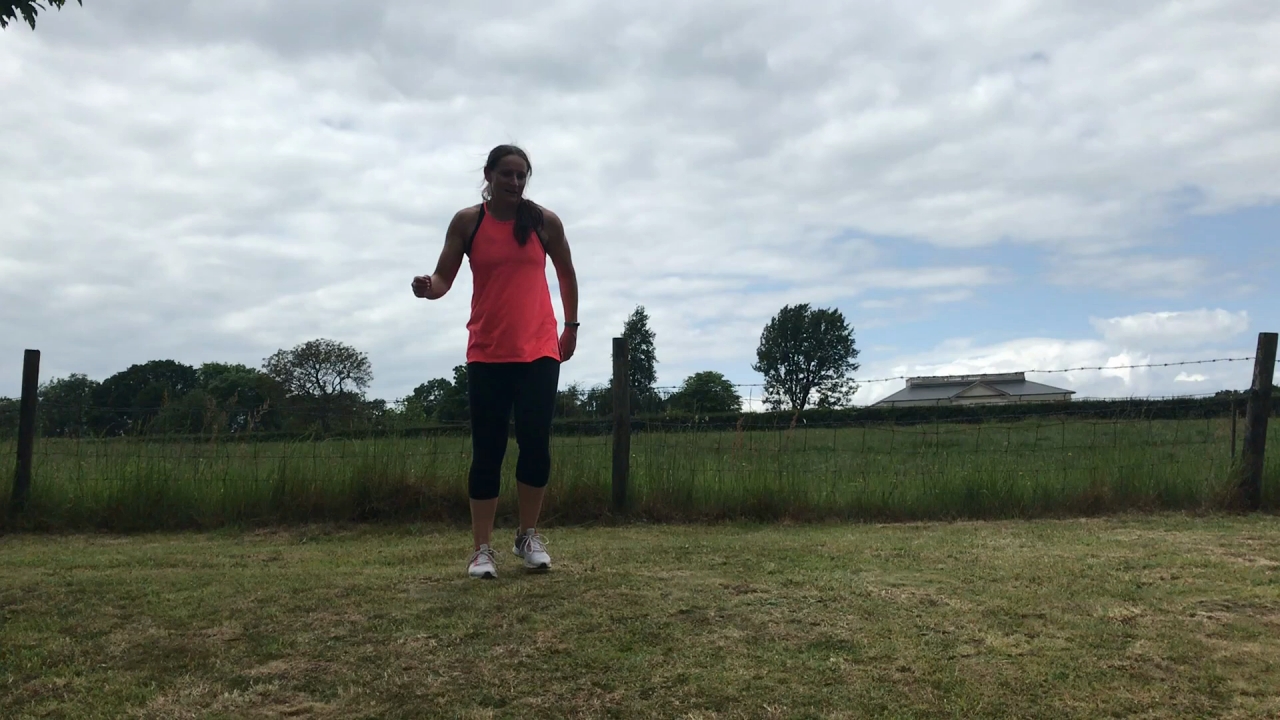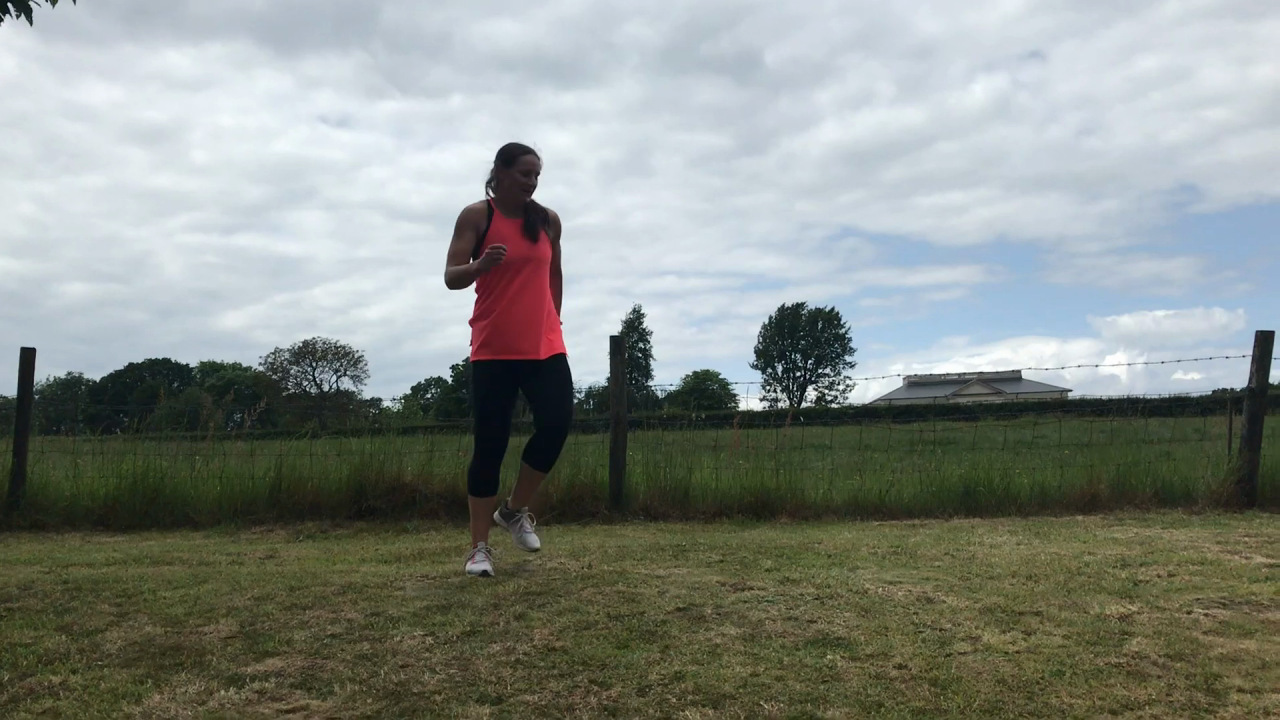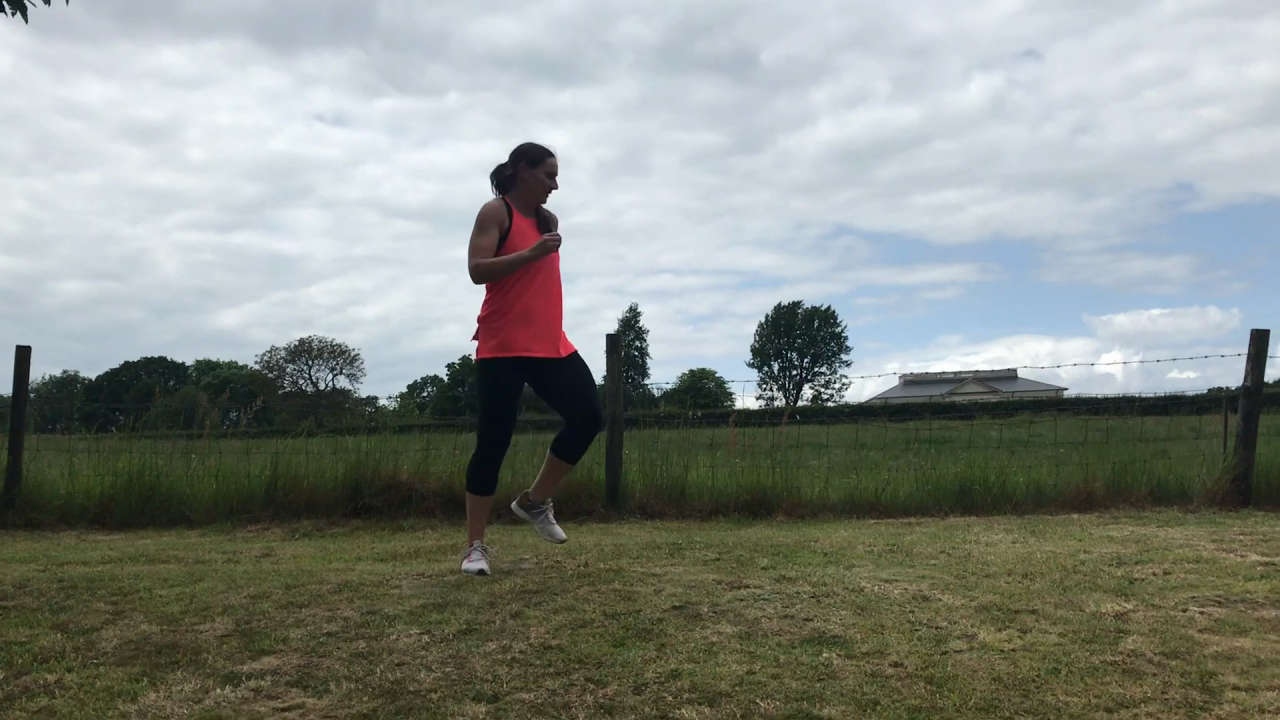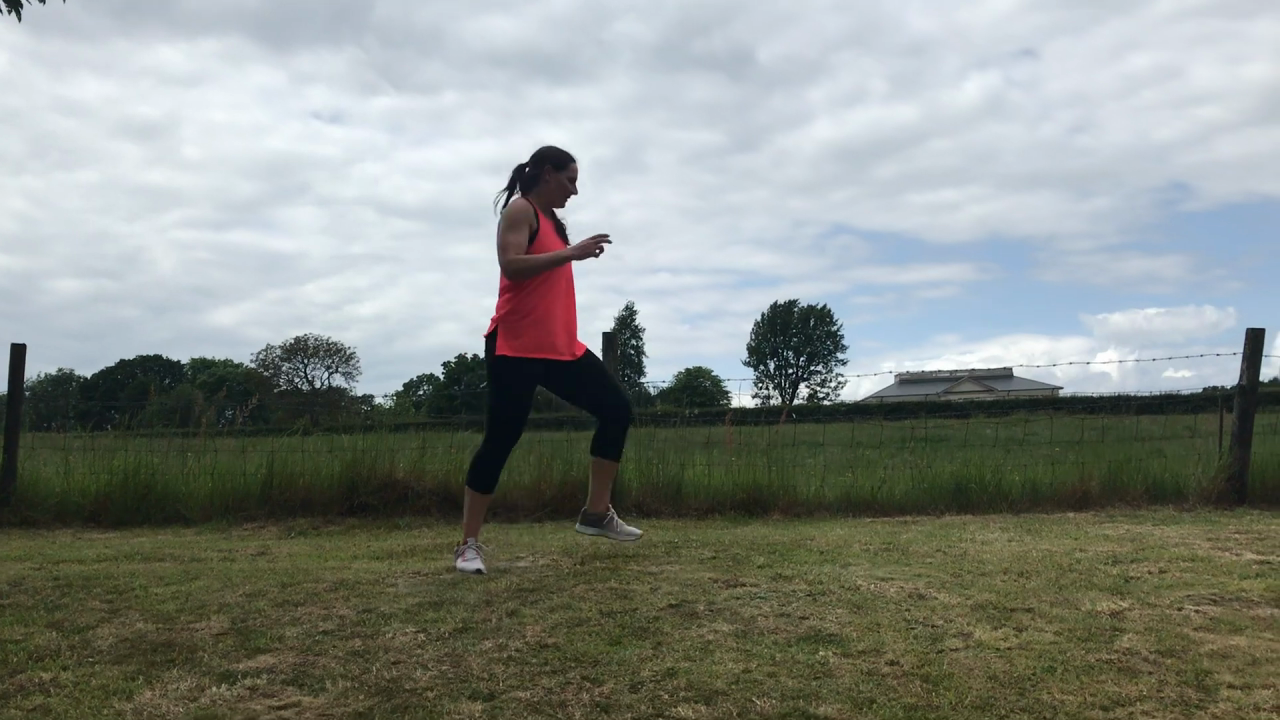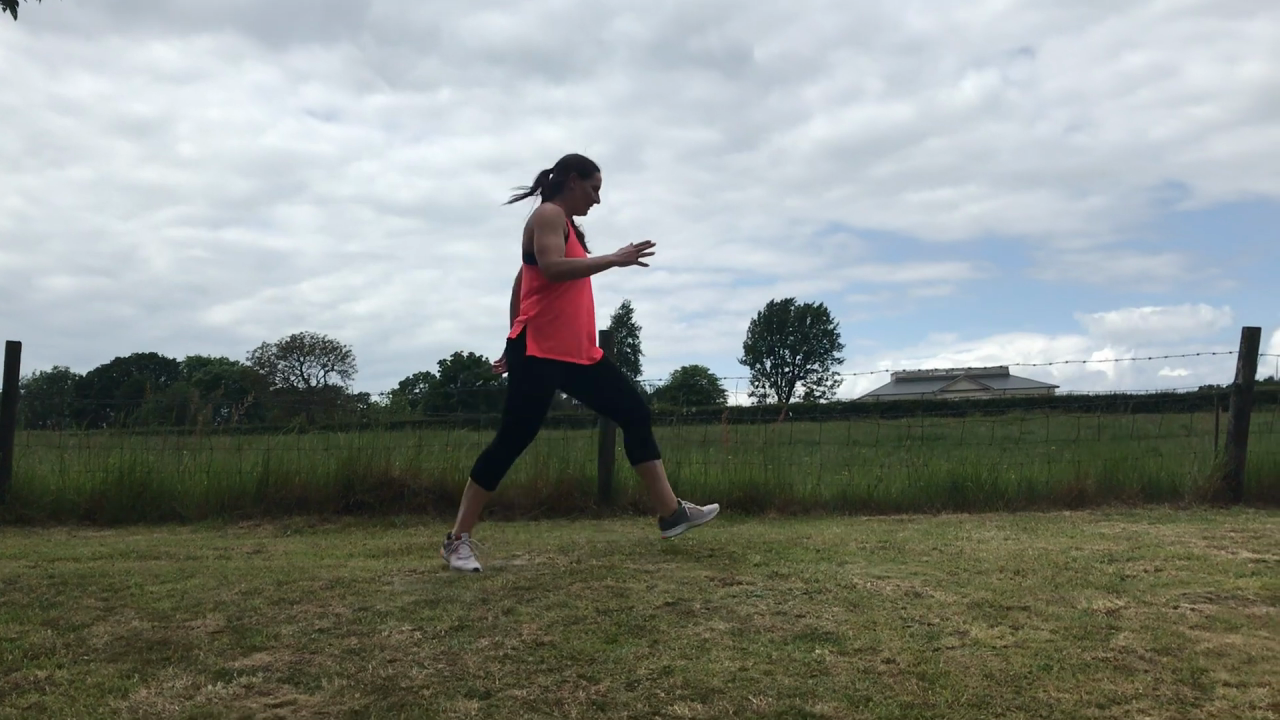
dt=0.1s
person 1, frame 1
left shoulder: (545, 222)
right shoulder: (468, 220)
left elbow: (566, 274)
right elbow: (443, 280)
left wrist: (571, 327)
right wrist: (428, 287)
left hip: (538, 352)
right hip: (488, 353)
left knee: (534, 441)
right knee: (488, 448)
left ankle: (530, 534)
right ankle: (481, 547)
person 1, frame 2
left shoulder: (547, 220)
right shoulder: (476, 216)
right elbow: (453, 278)
left wrist: (554, 319)
right wrist: (481, 265)
left hip: (544, 348)
right hip: (493, 350)
left knee: (555, 427)
right knee: (489, 447)
left ankle: (515, 509)
right ankle: (479, 547)
person 1, frame 3
left shoulder: (547, 219)
right shoulder: (494, 212)
right elbow: (480, 270)
right wrist: (533, 253)
left hip: (551, 346)
right hip: (500, 349)
left knee: (589, 416)
right knee: (493, 444)
left ankle: (535, 501)
right ankle: (475, 544)
person 1, frame 4
left shoulder: (554, 222)
right shoulder: (518, 211)
right elbow: (512, 269)
right wrist: (573, 253)
left hip: (563, 347)
right hip: (515, 348)
left knee: (618, 410)
right knee: (500, 441)
left ankle: (596, 512)
right ankle: (468, 543)
person 1, frame 5
left shoulder: (565, 225)
right shoulder: (546, 215)
left elbow: (526, 281)
right elbow: (559, 269)
left wrist: (512, 342)
right wrist: (614, 259)
left hip: (580, 352)
right hip: (539, 350)
left knee: (636, 414)
right knee: (511, 442)
left ankle: (671, 512)
right ankle: (459, 538)
